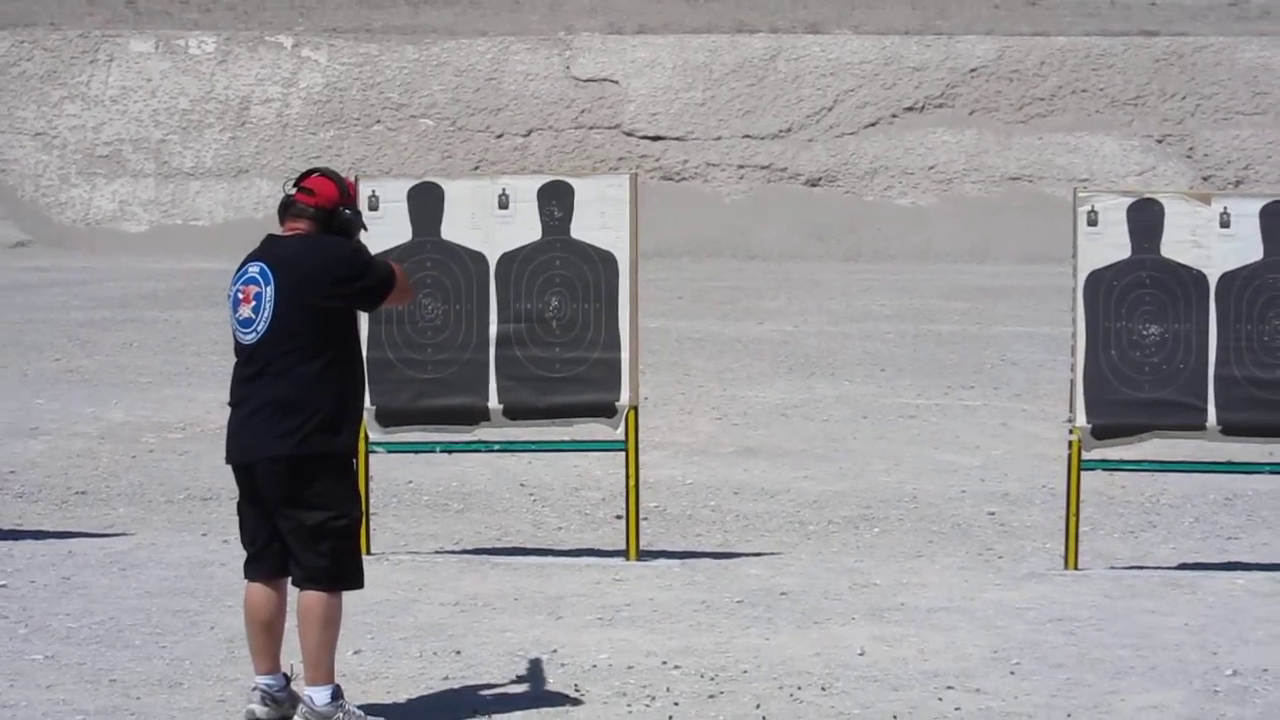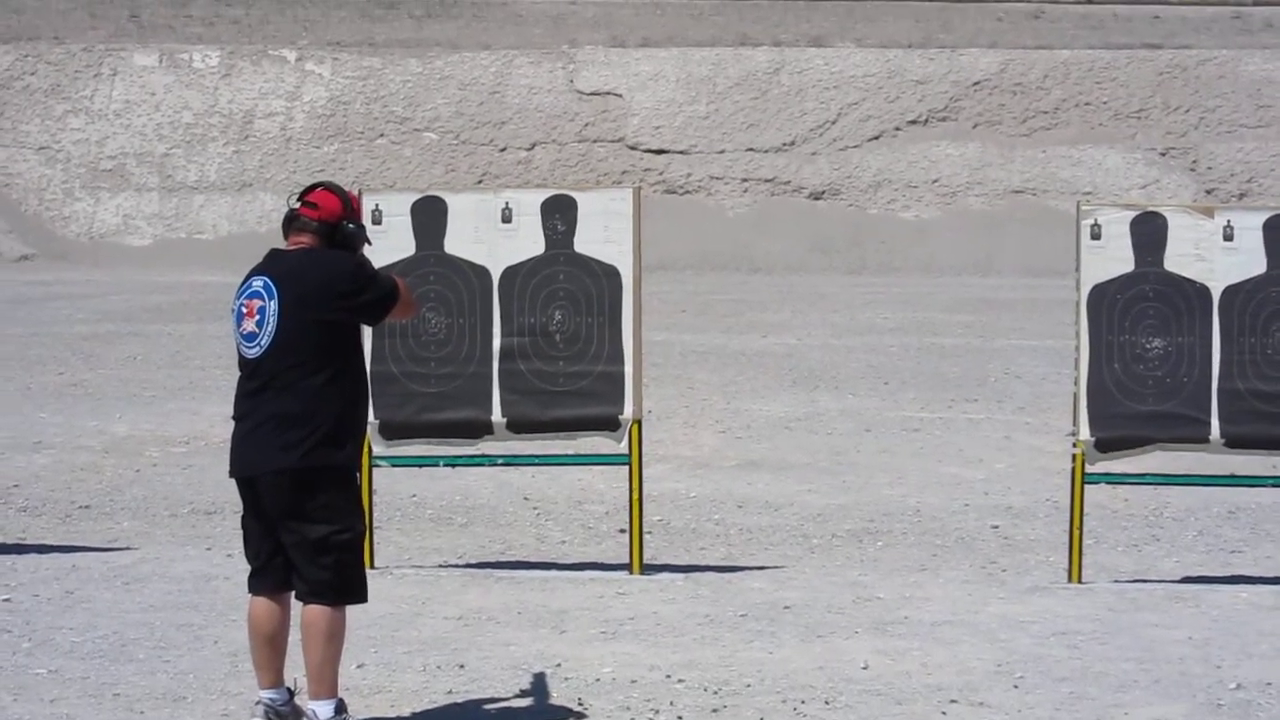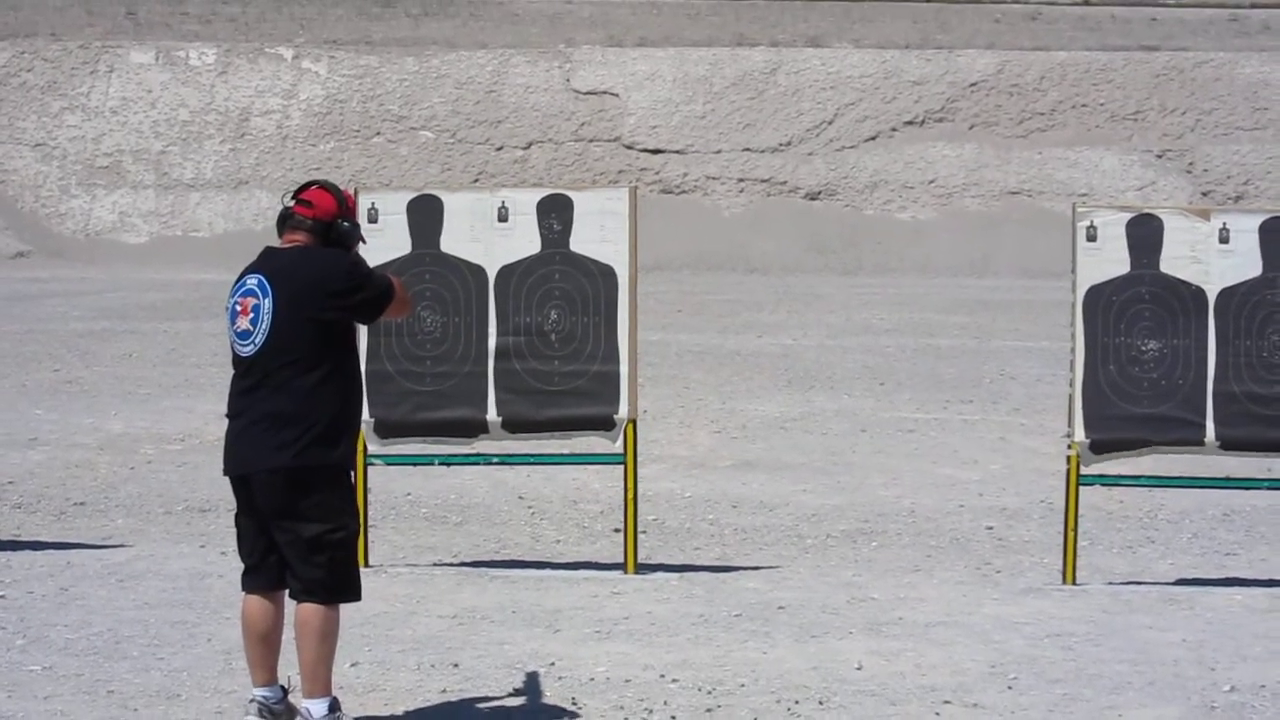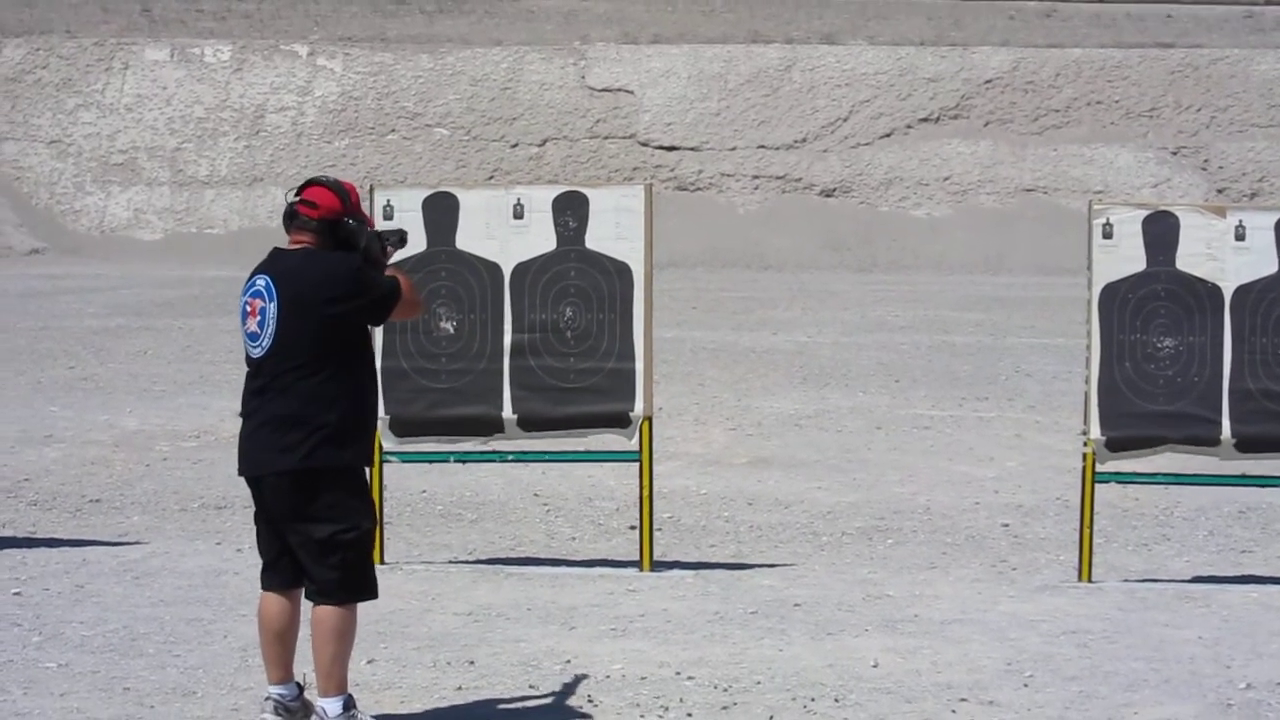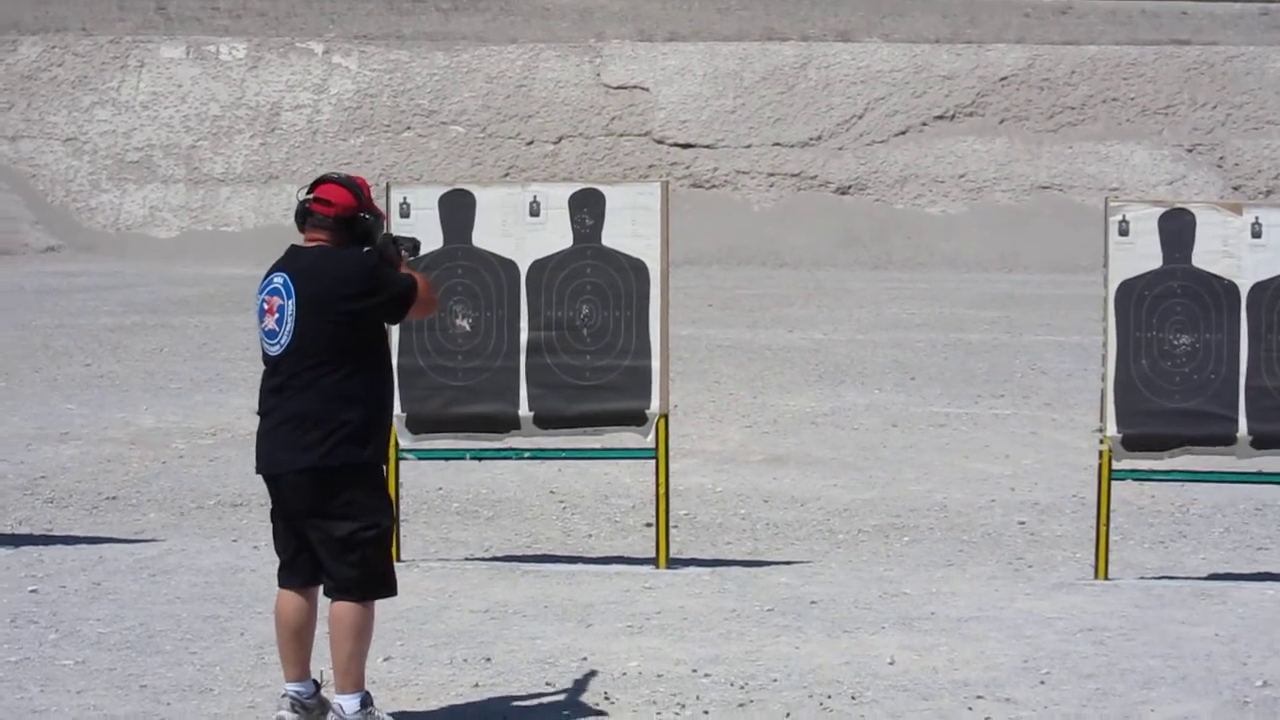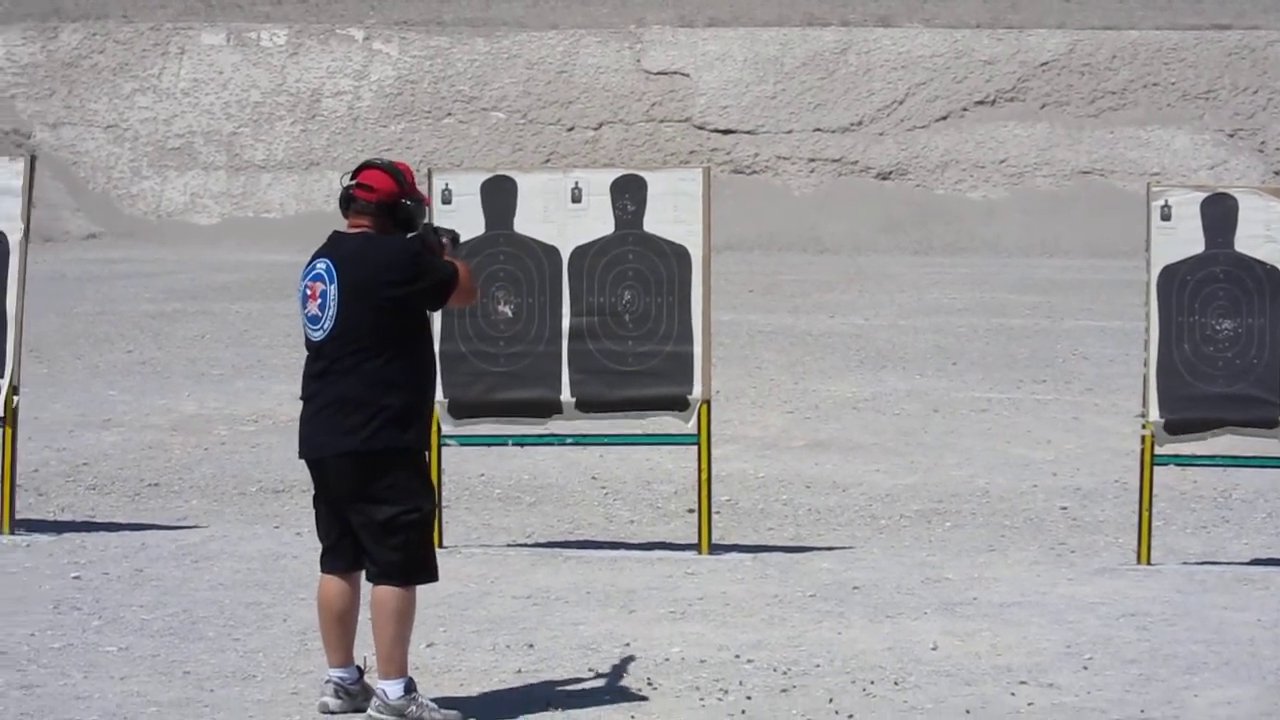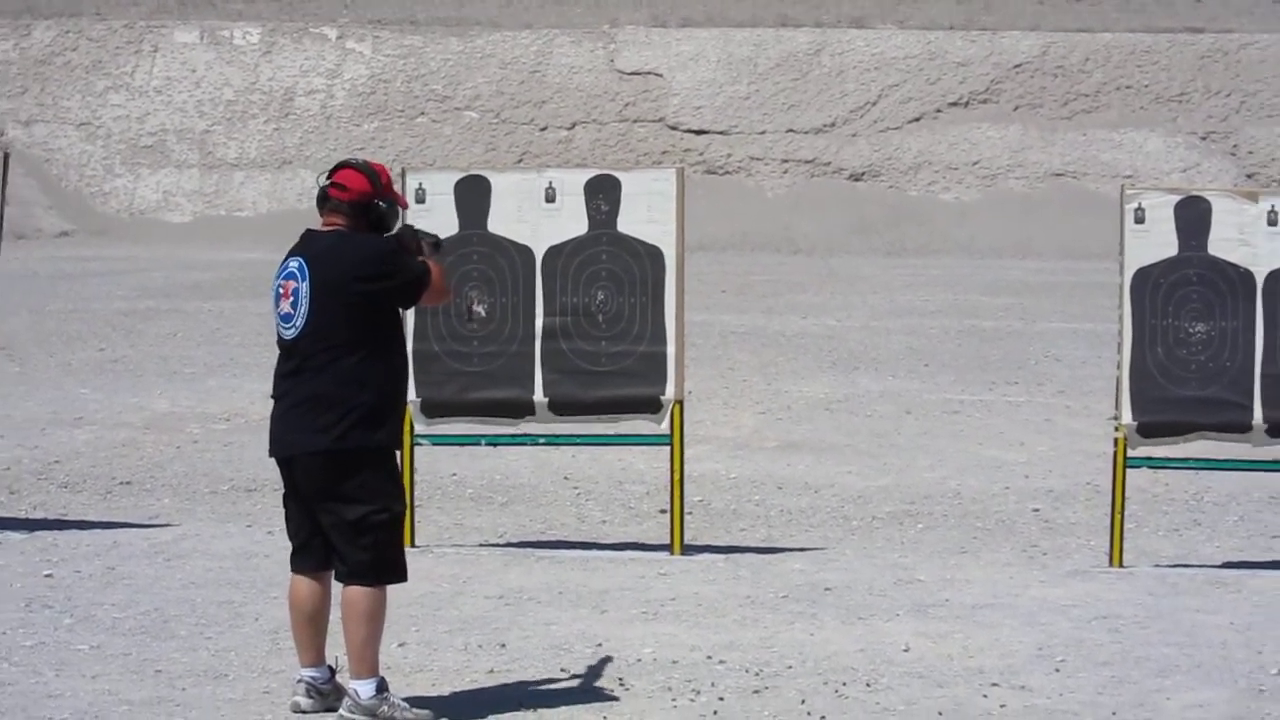
dt=0.4s
person 1, frame 1
left shoulder: (251, 264)
right shoulder: (330, 257)
right elbow: (400, 290)
right wrist: (360, 254)
left hip: (250, 443)
right hip: (307, 447)
left knee: (265, 569)
right knee: (321, 573)
person 1, frame 2
left shoulder: (255, 279)
right shoulder: (335, 272)
right elbow: (403, 305)
right wrist: (365, 268)
left hip: (254, 457)
right hip: (310, 461)
left knee: (269, 582)
right knee: (325, 587)
person 1, frame 3
left shoulder: (250, 275)
right shoulder: (329, 270)
right elbow: (399, 303)
right wrist: (359, 266)
left hip: (248, 454)
right hip: (304, 458)
left knee: (262, 581)
right knee: (319, 585)
person 1, frame 4
left shoulder: (264, 274)
right shoulder: (335, 273)
right elbow: (409, 304)
left wrist: (367, 267)
right wrist: (379, 263)
left hip: (265, 454)
right hip: (318, 459)
left knee: (281, 578)
right knee: (335, 585)
person 1, frame 5
left shoulder: (279, 273)
right shoulder: (352, 270)
right elbow: (424, 302)
left wrist: (381, 266)
right wrist: (395, 263)
left hip: (282, 453)
right hip: (336, 456)
left knee: (297, 576)
right knee: (354, 582)
person 1, frame 6
left shoulder: (322, 259)
right shoulder: (395, 256)
right elbow: (464, 290)
left wrist: (424, 255)
right wrist: (437, 252)
left hip: (325, 437)
right hip: (379, 441)
left knee: (340, 562)
right knee: (395, 567)
person 1, frame 7
left shoulder: (298, 256)
right shoulder: (368, 254)
right elbow: (436, 290)
left wrist: (404, 256)
right wrist: (420, 253)
left hip: (295, 436)
right hip: (348, 439)
left knee: (310, 561)
right knee: (365, 566)
